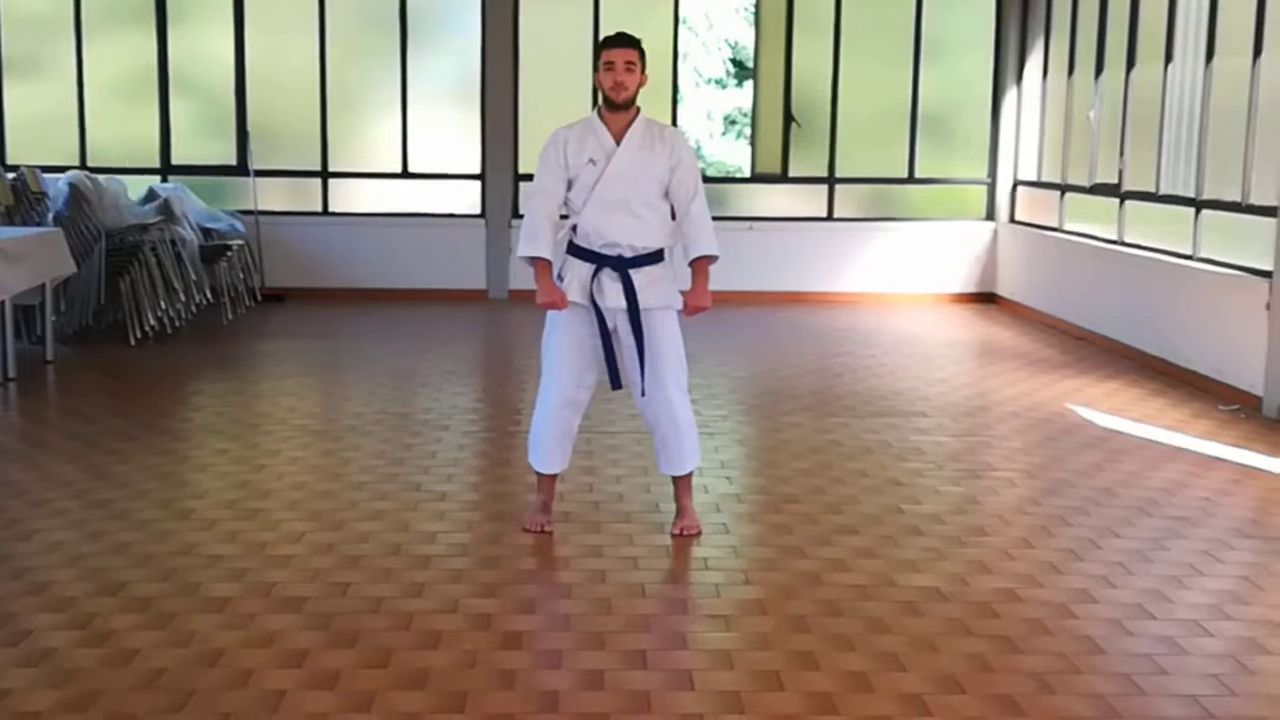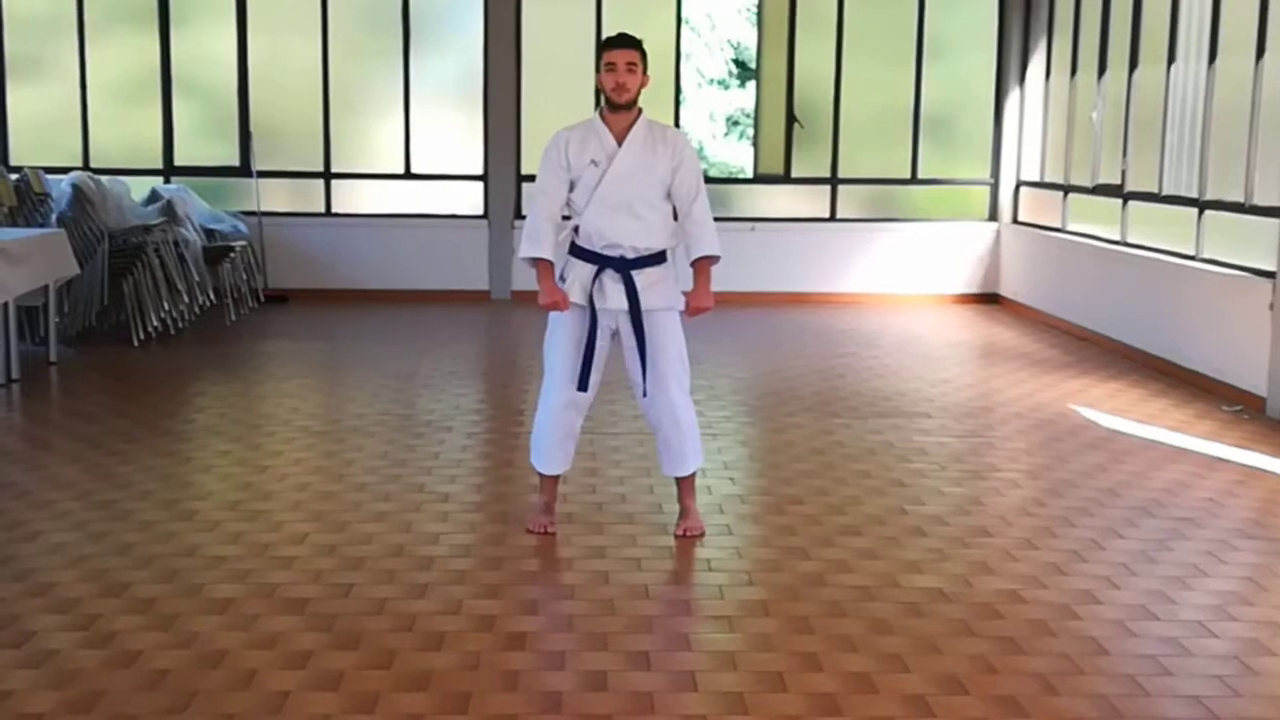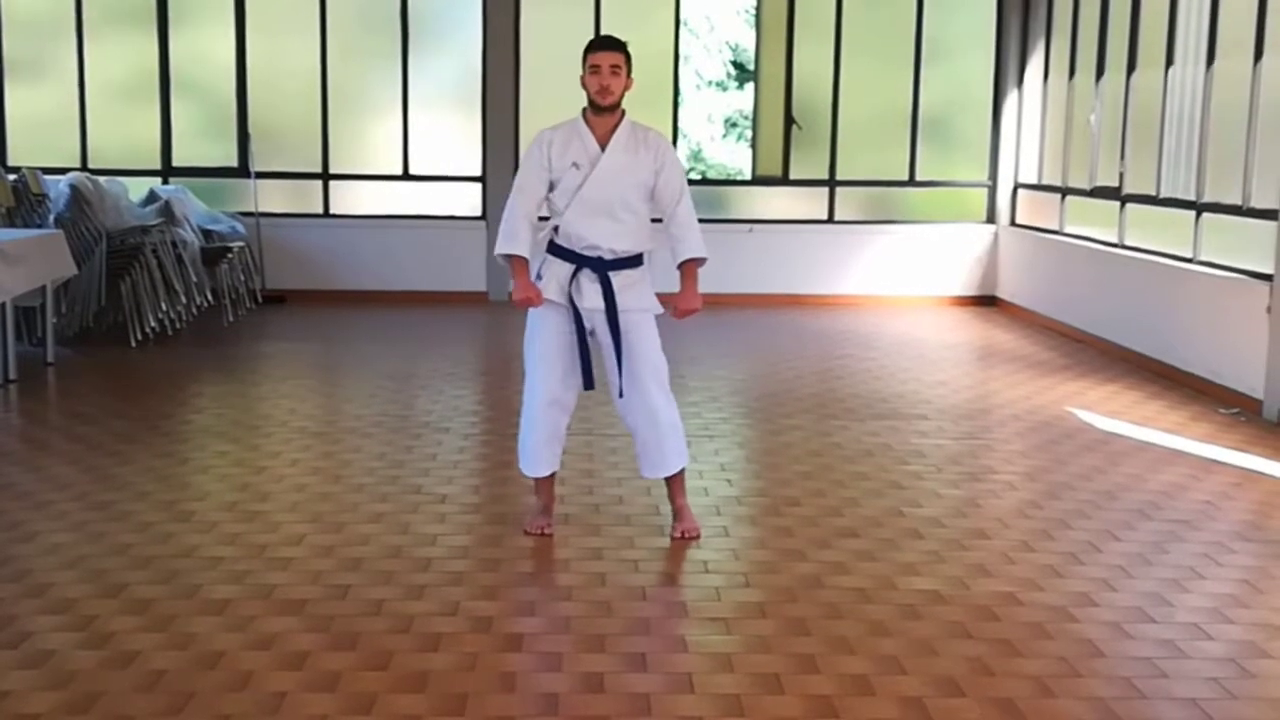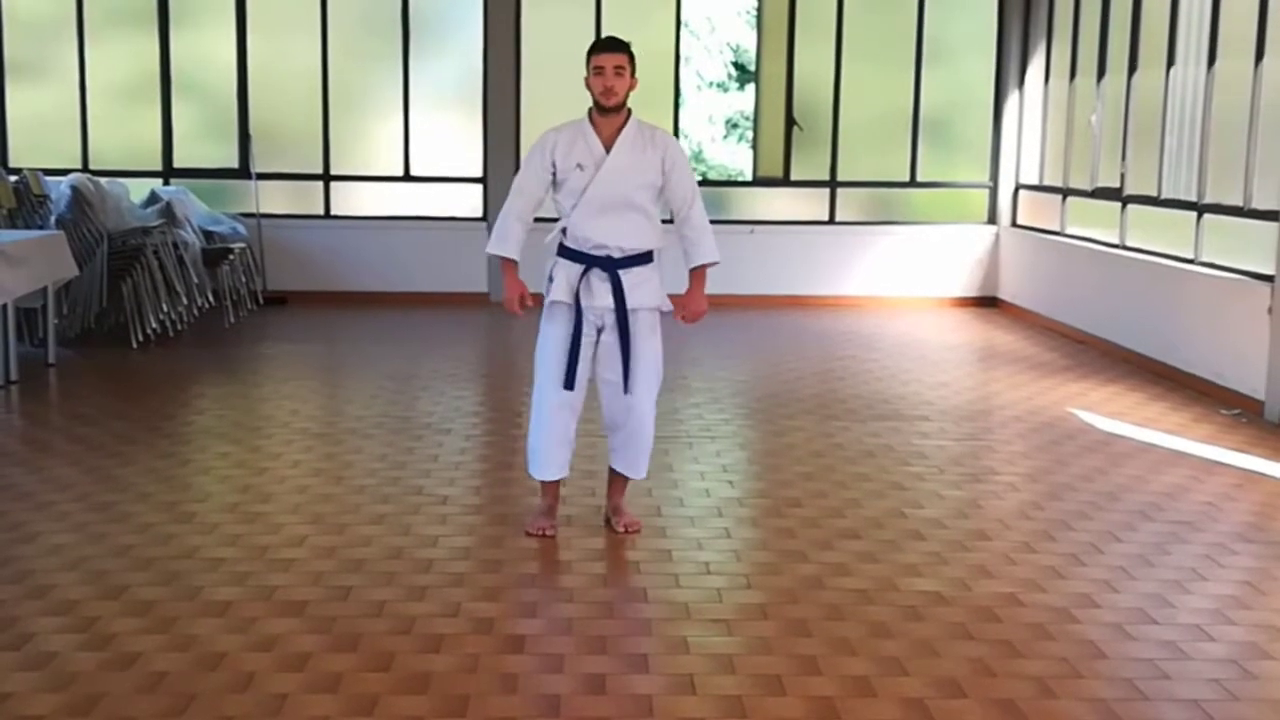
dt=0.5s
person 1, frame 1
left shoulder: (670, 144)
right shoulder: (566, 142)
left elbow: (692, 213)
right elbow: (541, 212)
left wrist: (700, 282)
right wrist: (544, 280)
left hip: (648, 281)
right hip: (581, 279)
left knee: (666, 393)
right knee: (560, 391)
left ankle: (684, 502)
right ankle: (544, 499)
person 1, frame 2
left shoulder: (672, 144)
right shoulder: (568, 143)
left elbow: (694, 213)
right elbow: (544, 213)
left wrist: (702, 282)
right wrist: (546, 280)
left hip: (650, 282)
right hip: (583, 279)
left knee: (669, 395)
right knee: (562, 392)
left ankle: (687, 502)
right ankle: (547, 498)
person 1, frame 3
left shoulder: (653, 146)
right shoulder: (551, 142)
left elbow: (678, 214)
right elbow: (521, 210)
left wrist: (689, 283)
right wrist: (520, 274)
left hip: (625, 283)
right hip: (560, 279)
left knee: (650, 395)
right knee: (546, 393)
left ankle: (679, 503)
right ankle: (544, 500)
person 1, frame 4
left shoulder: (661, 145)
right shoulder: (556, 142)
left elbow: (690, 214)
right elbow: (519, 207)
left wrist: (697, 286)
right wrist: (510, 274)
left hip: (635, 284)
right hip: (572, 281)
left knee: (634, 398)
right knee: (555, 394)
left ankle: (615, 499)
right ankle: (548, 502)
